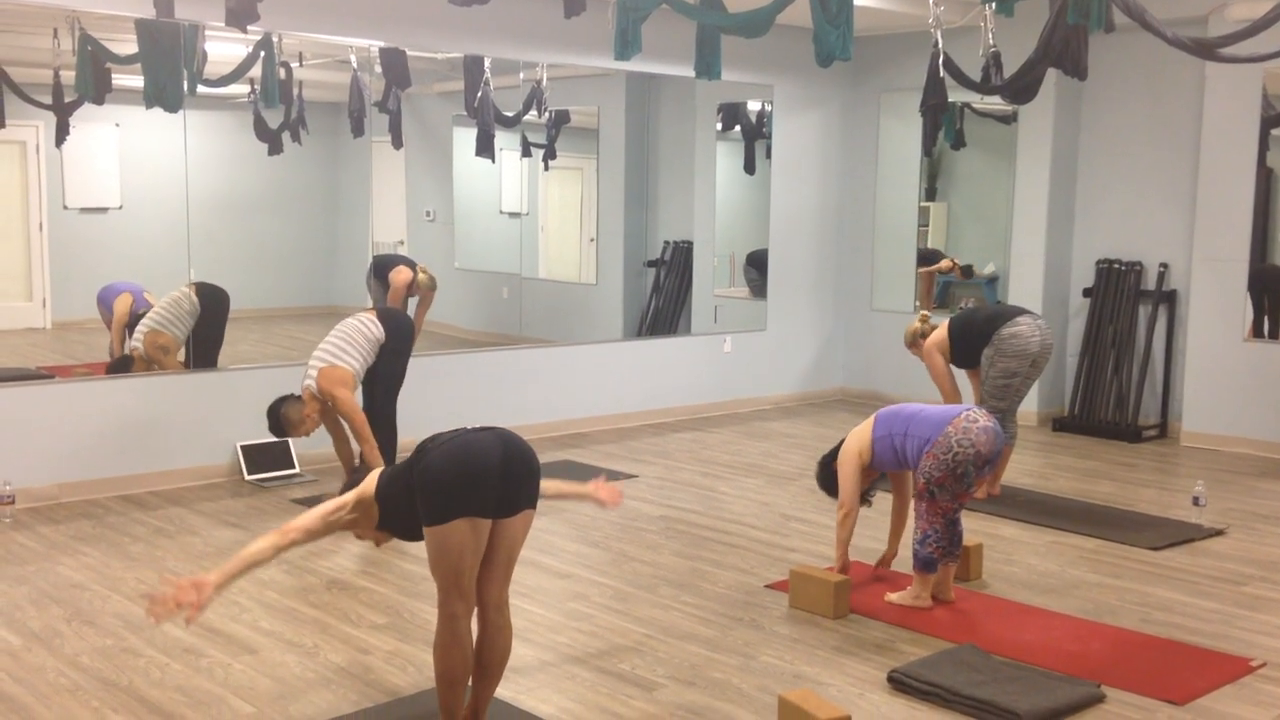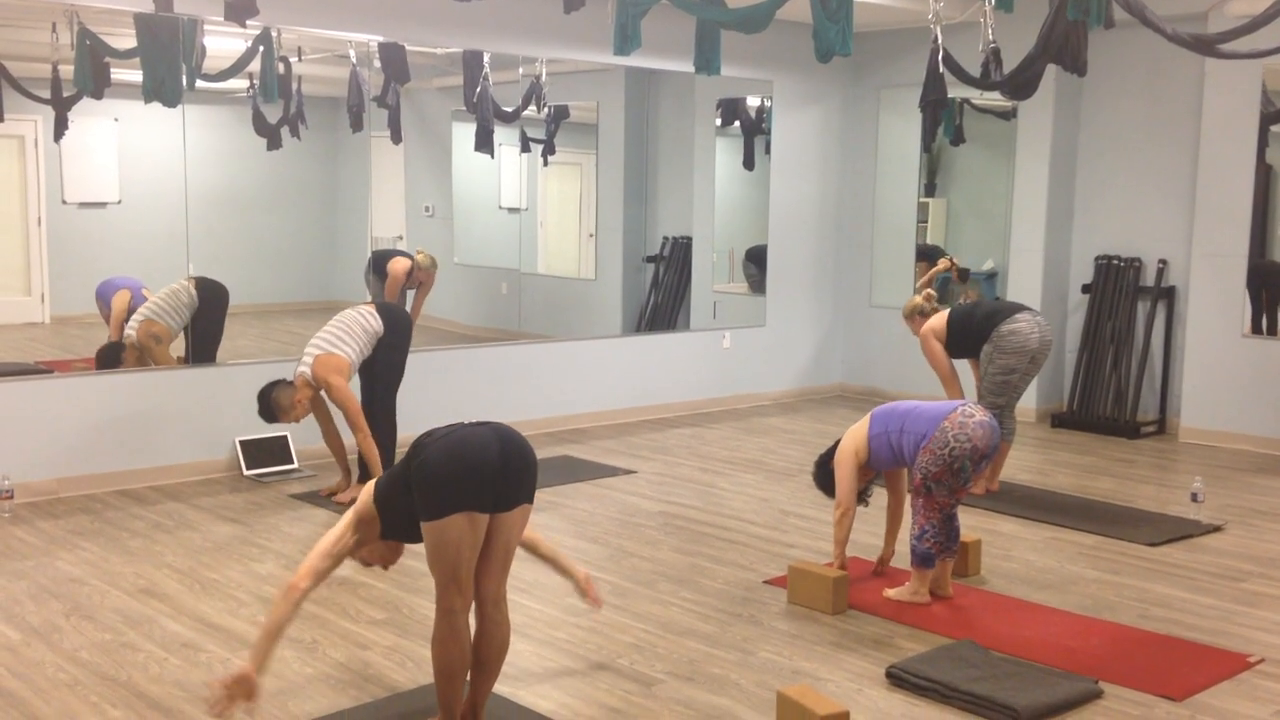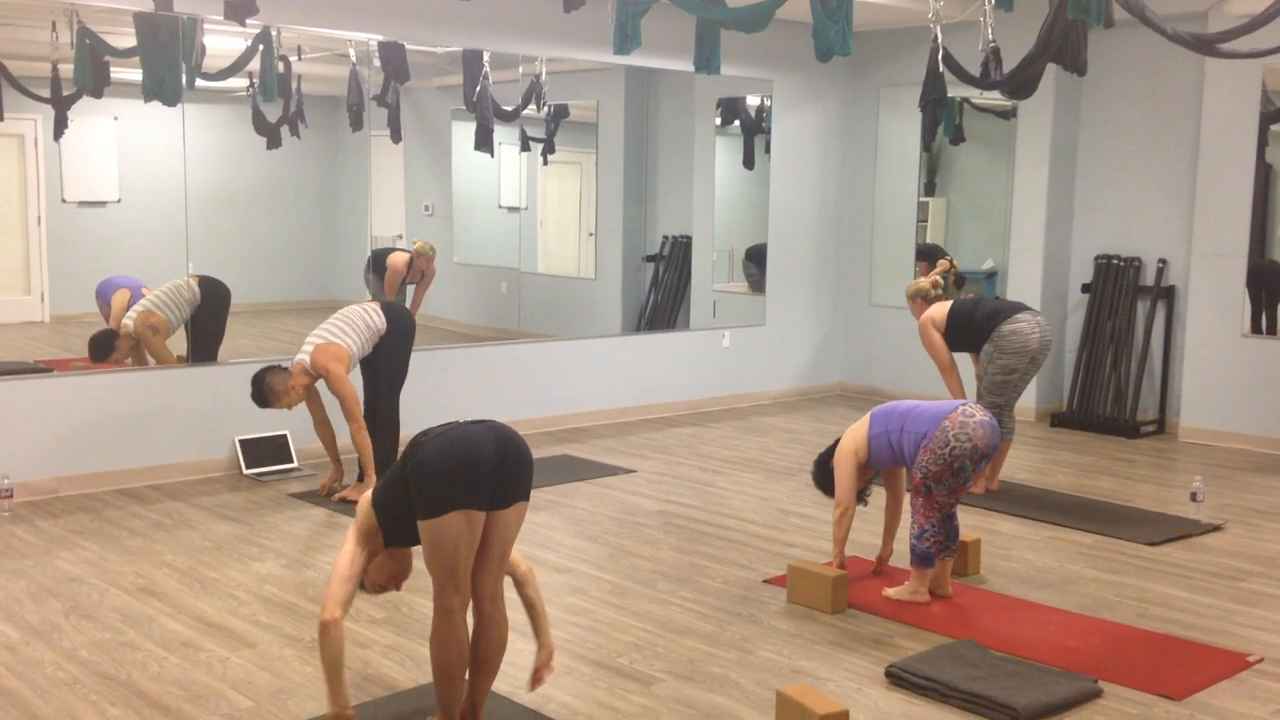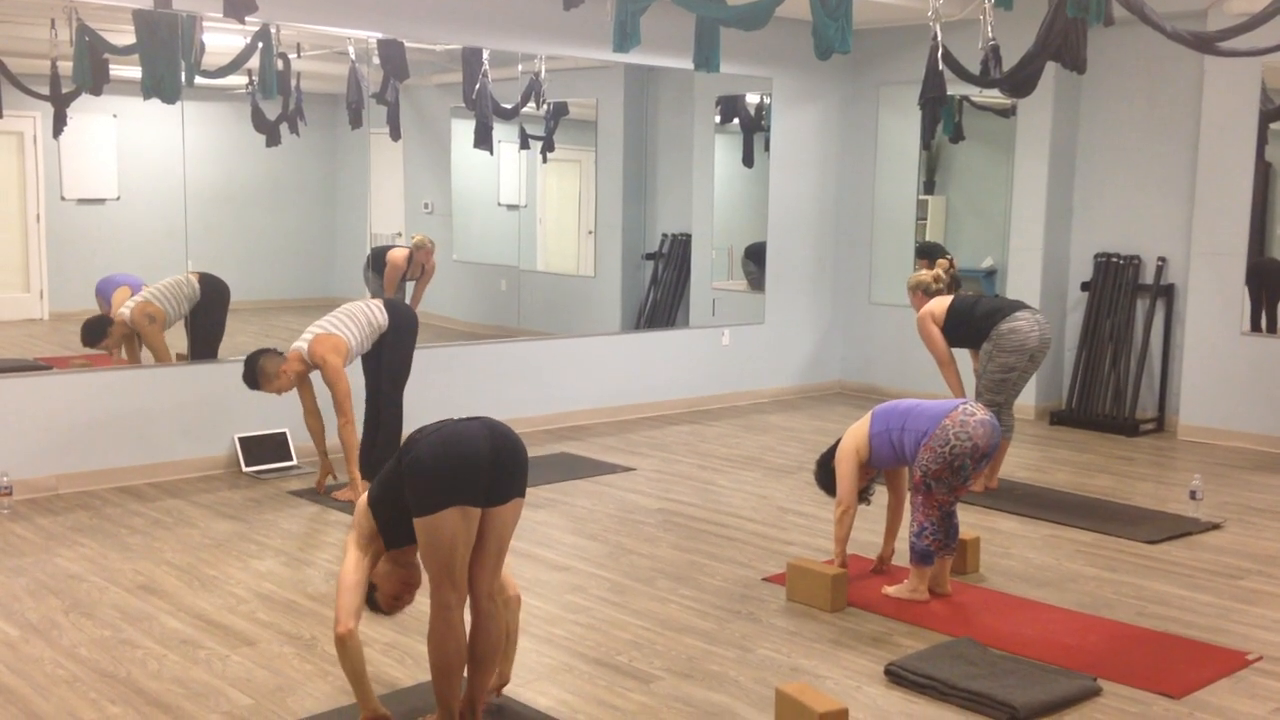
dt=0.3s
person 1, frame 1
left shoulder: (358, 502)
right shoulder: (405, 482)
left elbow: (285, 535)
right elbow: (516, 479)
left wrist: (214, 581)
right wrist: (586, 490)
left hip: (455, 468)
right hip: (515, 449)
left knee: (456, 610)
right knee: (494, 604)
person 1, frame 2
left shoulder: (363, 521)
left elbow: (299, 586)
right elbow: (523, 536)
left wrist: (254, 667)
right wrist: (573, 572)
left hip: (451, 462)
right hip: (514, 447)
left knee: (453, 607)
right knee: (492, 599)
person 1, frame 3
left shoulder: (366, 535)
left elbow: (331, 616)
right elbow: (520, 569)
right wrist: (544, 643)
left hip: (447, 461)
right hip: (510, 445)
left knee: (450, 605)
right knee: (489, 597)
person 1, frame 4
left shoulder: (366, 541)
left elbow: (345, 629)
right elbow: (509, 596)
right wrist: (503, 671)
left hip: (443, 460)
right hip: (506, 445)
left knee: (448, 604)
right knee: (487, 595)
person 2, frame 1
left shoulder: (932, 346)
right shoulder: (958, 335)
left elbow: (952, 400)
right elbow: (982, 391)
left hip: (1012, 338)
left knee: (990, 414)
right knee: (1006, 414)
right ankle: (993, 483)
person 2, frame 2
left shoulder: (928, 331)
right shoulder: (958, 320)
left elbow: (950, 380)
right elbow: (982, 375)
left hip: (1011, 335)
left knee: (988, 411)
right knee: (1004, 411)
left ankle: (976, 481)
right ankle: (992, 479)
person 2, frame 3
left shoulder: (927, 320)
right shoulder: (958, 311)
left elbow: (948, 370)
right elbow: (980, 363)
right wrist: (975, 405)
left hip: (1012, 334)
left knee: (986, 411)
right knee: (1003, 410)
left ankle: (976, 480)
right ankle: (991, 478)
person 2, frame 4
left shoulder: (926, 315)
right shoulder: (959, 306)
left elbow: (946, 363)
right elbow: (978, 357)
left hip: (1010, 333)
right hip: (1039, 325)
left knee: (985, 409)
right knee: (1002, 408)
left ankle: (975, 478)
right ankle: (990, 477)
person 3, frame 1
left shoulder: (852, 449)
right shoulder: (888, 442)
left elbow: (847, 509)
right elbow: (901, 499)
left wrist: (841, 557)
right wrist: (891, 548)
left hip: (957, 439)
left knee: (929, 514)
right knee: (948, 511)
left ankle: (920, 594)
right ankle: (943, 587)
person 3, frame 2
left shoulder: (849, 447)
right shoulder: (883, 446)
left elbow: (845, 508)
right elbow: (896, 498)
left wrist: (839, 556)
right wrist: (888, 548)
left hip: (953, 434)
left knee: (925, 510)
right knee: (945, 507)
left ankle: (918, 590)
right ankle: (941, 583)
person 3, frame 3
left shoulder: (848, 447)
right shoulder: (883, 446)
left elbow: (844, 507)
right elbow: (895, 498)
left wrist: (837, 555)
right wrist: (886, 547)
left hip: (954, 434)
left knee: (925, 508)
right knee: (943, 507)
left ankle: (917, 589)
right ankle: (940, 582)
person 3, frame 4
left shoulder: (849, 446)
right shoulder: (884, 444)
left elbow: (845, 506)
right elbow: (897, 497)
left wrist: (839, 554)
right wrist: (887, 547)
left hip: (953, 432)
left knee: (925, 506)
right knee: (943, 505)
left ankle: (916, 587)
right ankle: (939, 580)
person 4, frame 1
left shoulder: (332, 391)
right shoulder: (309, 397)
left elbow: (368, 444)
right elbow: (339, 438)
left hip: (394, 328)
right hip: (371, 327)
left knee: (382, 410)
right knee: (371, 410)
person 4, frame 2
left shoulder: (329, 379)
right shoulder: (302, 383)
left elbow: (362, 433)
right elbow: (328, 430)
right wrist: (346, 476)
left hip: (392, 324)
right hip: (366, 320)
left knee: (381, 406)
right knee: (370, 405)
right ankle: (366, 480)
person 4, frame 3
left shoulder: (328, 368)
right shoulder: (298, 372)
left elbow: (357, 424)
right elbow: (320, 422)
left wrist: (370, 478)
right wrist: (337, 467)
left hip: (395, 323)
right hip: (372, 321)
left knee: (385, 405)
right knee: (372, 404)
right ankle: (364, 480)
person 4, frame 4
left shoulder: (325, 358)
right shoulder: (294, 359)
left elbow: (346, 419)
right elbow: (311, 413)
left wrist: (354, 474)
right wrist: (324, 460)
left hip: (397, 322)
right hip: (375, 324)
left knee: (388, 403)
right knee: (374, 403)
right ankle: (369, 476)
